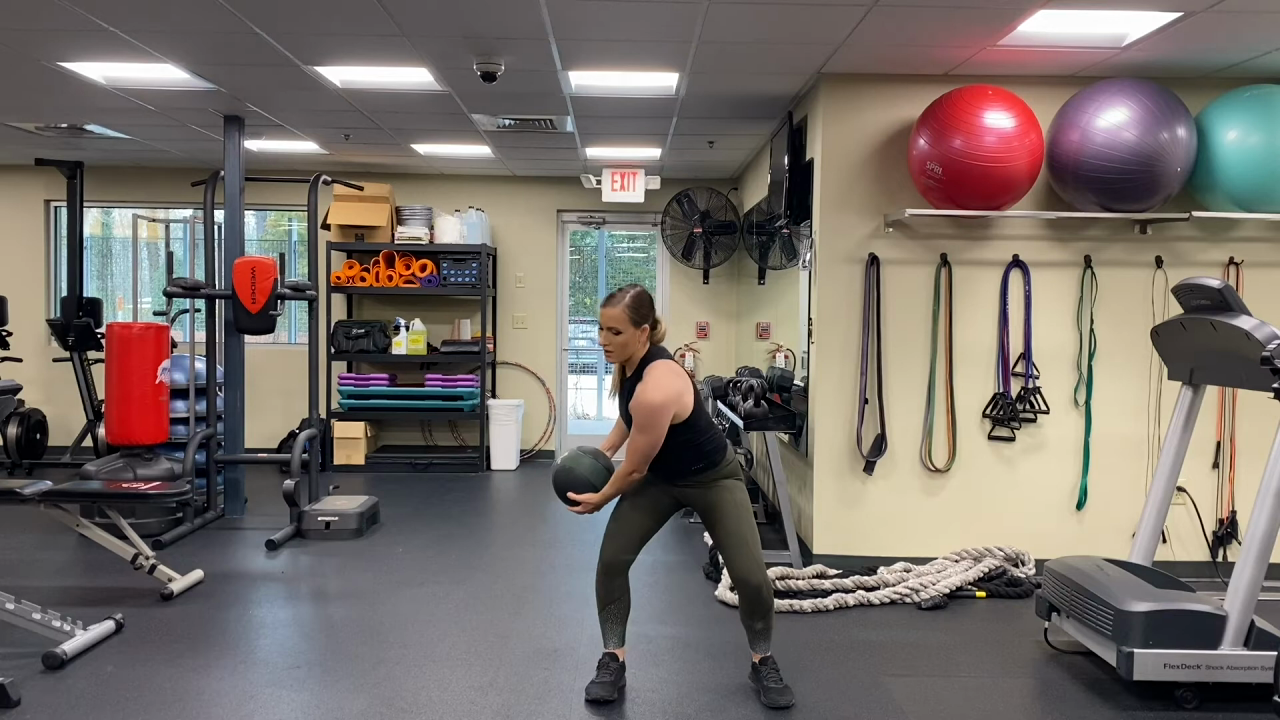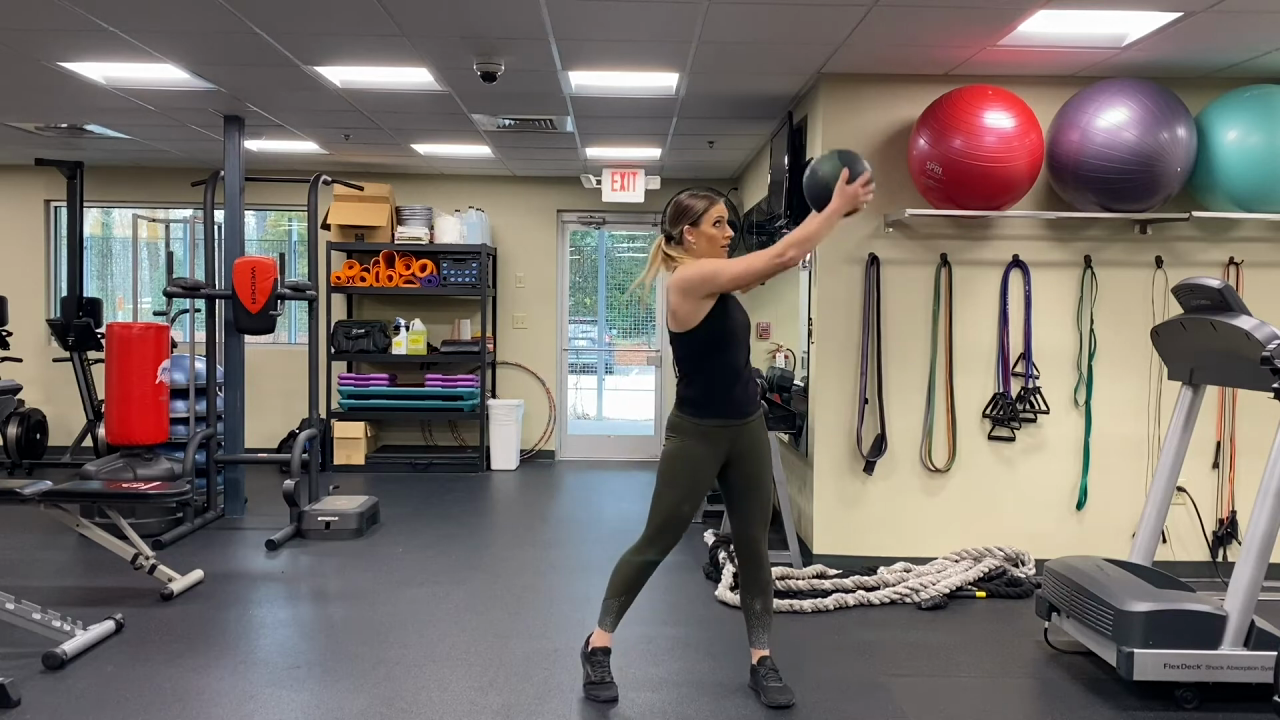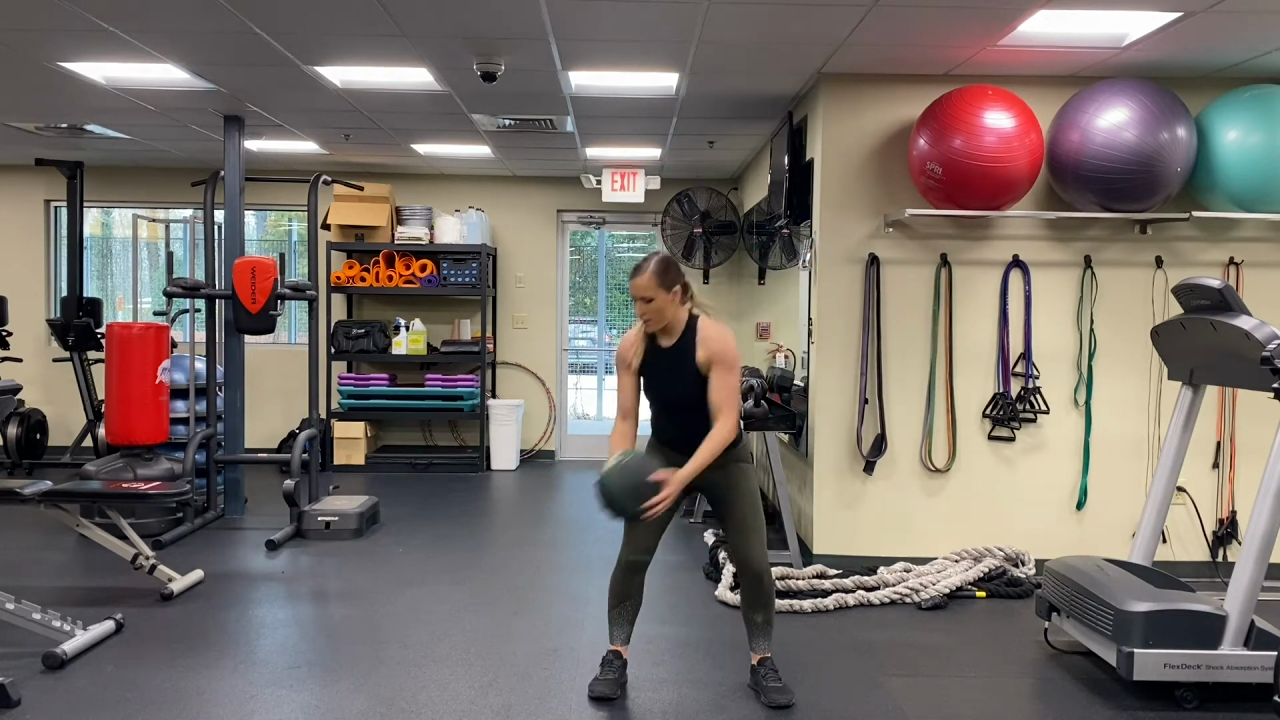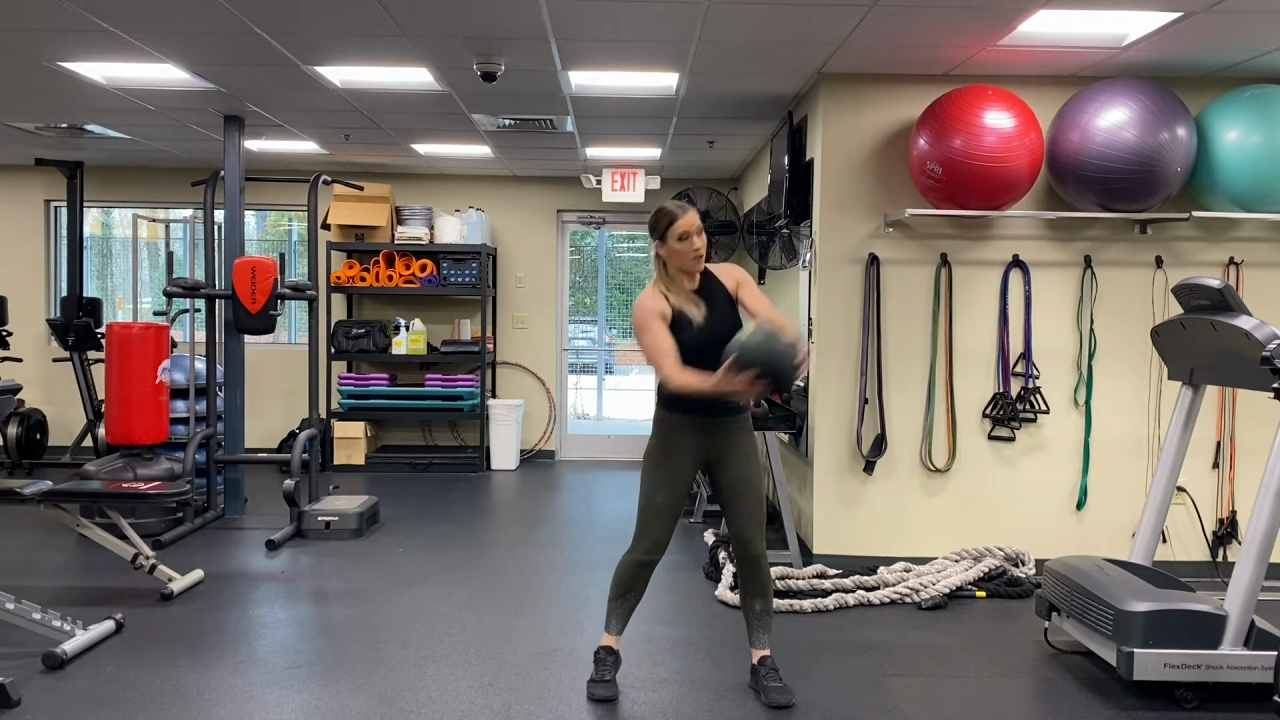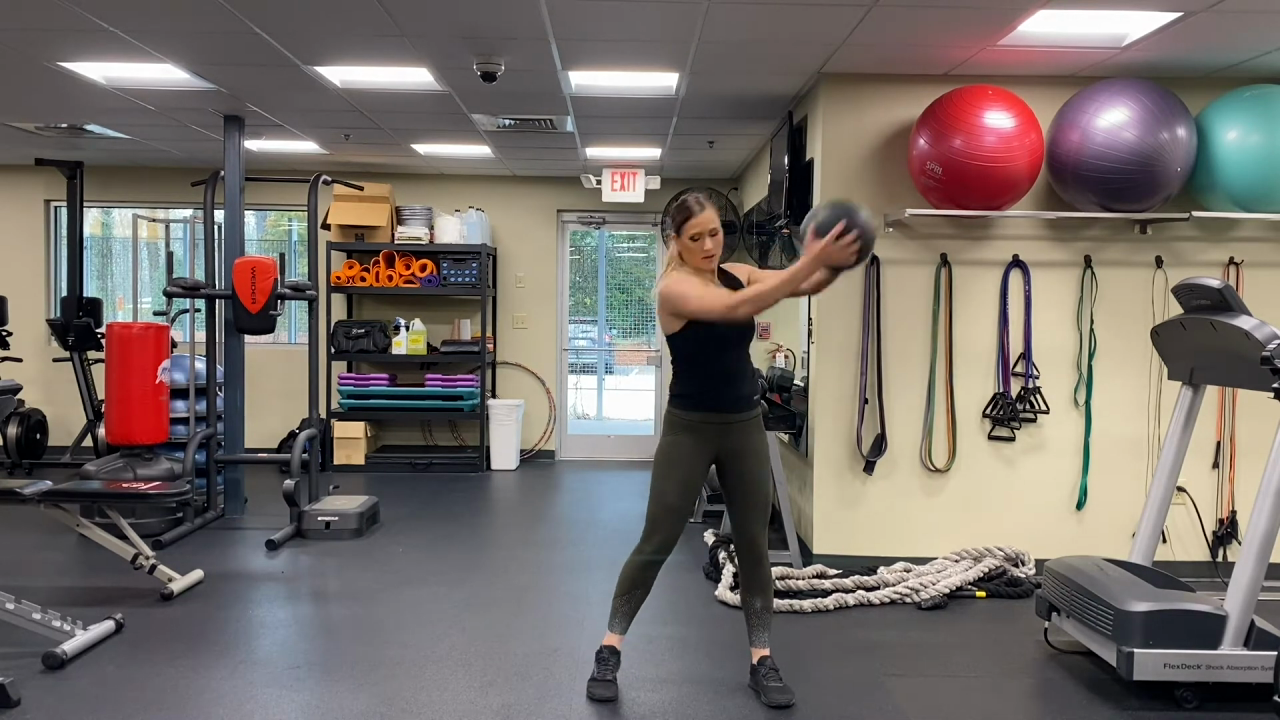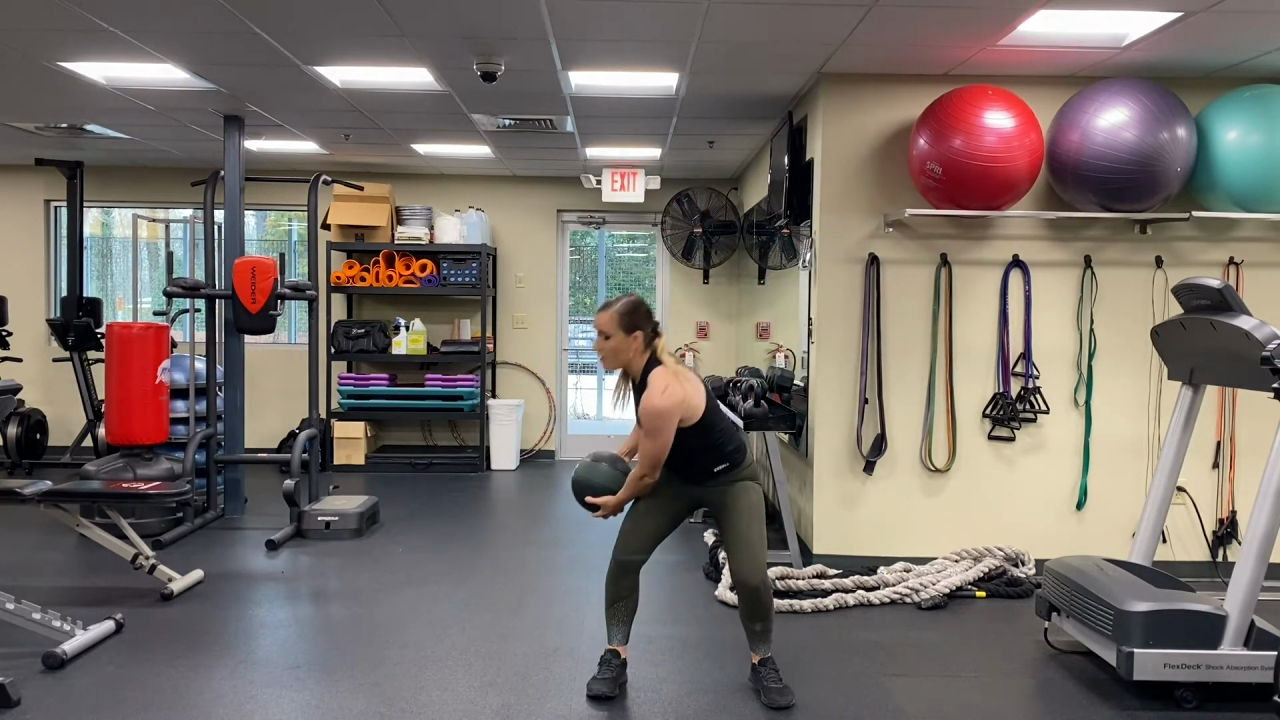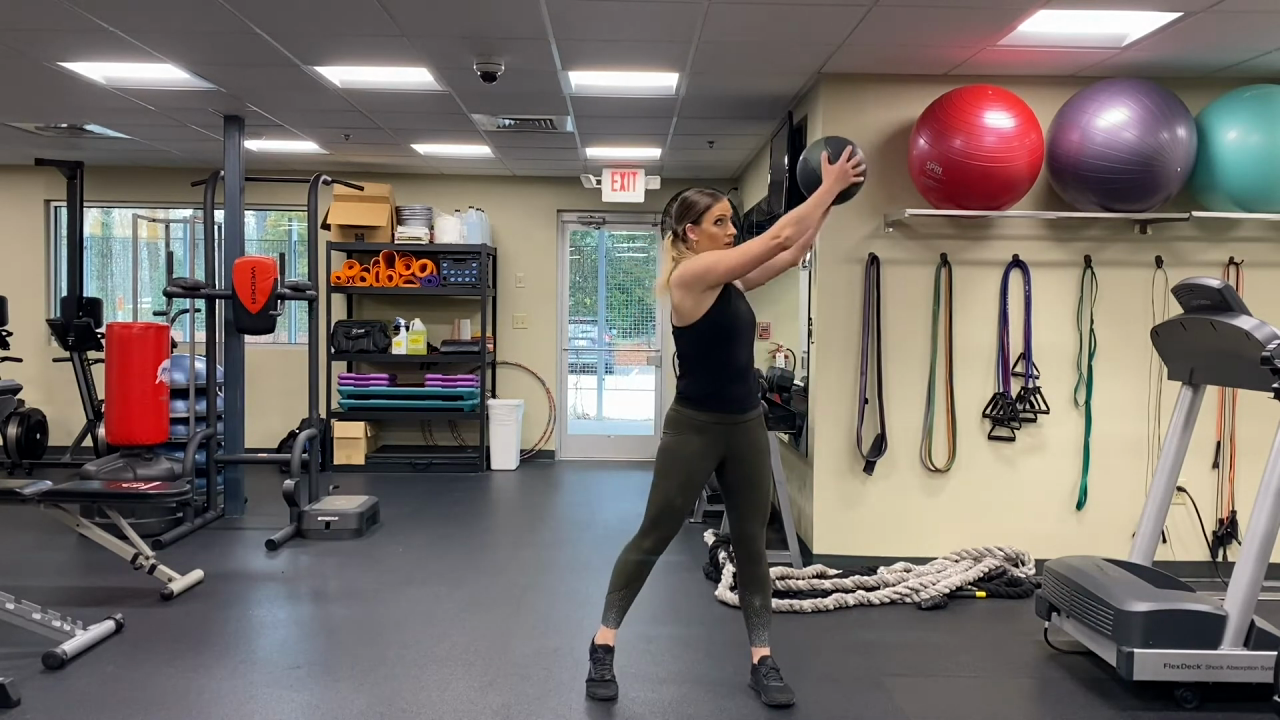
dt=0.7s
person 1, frame 1
left shoulder: (656, 389)
right shoulder: (628, 359)
left elbow: (635, 468)
left wrist: (599, 499)
right wrist: (602, 451)
left hip: (712, 478)
right hip: (660, 476)
left knee: (751, 578)
right knee: (612, 559)
left ankle: (763, 662)
right ankle: (614, 659)
person 1, frame 2
left shoulder: (714, 275)
right shoulder: (691, 279)
left elbow: (779, 257)
right elbow: (781, 255)
left wrist: (834, 210)
right wrist: (837, 207)
left hip: (747, 428)
right hip: (697, 434)
left knee: (754, 546)
right knee: (656, 544)
left ankle: (761, 658)
right ankle: (597, 644)
person 1, frame 3
left shoulder: (715, 339)
right shoulder: (632, 347)
left elbow: (726, 425)
right elbow: (626, 418)
left wrist: (683, 479)
left hip: (722, 461)
right hip: (666, 455)
left knee: (754, 563)
right knee: (633, 556)
left ankle: (762, 661)
right ankle: (616, 655)
person 1, frame 4
left shoulder: (729, 277)
right shoulder: (651, 303)
left elbow: (772, 321)
right elbow: (671, 375)
left wrist: (790, 345)
right wrist: (719, 384)
left hip: (734, 430)
right hip: (677, 432)
left knee: (752, 547)
right knee: (648, 547)
left ankle: (762, 658)
right ankle: (608, 649)
person 1, frame 5
left shoulder: (738, 274)
right shoulder: (674, 287)
left elbow: (799, 285)
right elbow: (735, 308)
left wrist: (834, 263)
right wrist: (804, 264)
left hip: (745, 426)
right hip: (690, 429)
left knee: (754, 544)
right knee: (656, 544)
left ankle: (761, 661)
right ankle: (609, 649)
person 1, frame 6
left shoulder: (664, 391)
right shoulder: (637, 370)
left elbow: (655, 462)
left wrist: (616, 502)
right wrist: (621, 456)
left hip: (729, 478)
right hip: (676, 474)
left knee: (751, 577)
right knee: (625, 558)
left ankle: (763, 662)
right ankle: (615, 657)
person 1, frame 7
left shoulder: (728, 276)
right shoulder: (692, 274)
left elbow: (790, 251)
right elbow: (776, 237)
left wrist: (830, 196)
right wrist: (829, 186)
left hip: (746, 426)
right hip: (695, 428)
left knee: (752, 545)
right knee: (653, 539)
left ankle: (762, 659)
right ankle: (603, 644)
